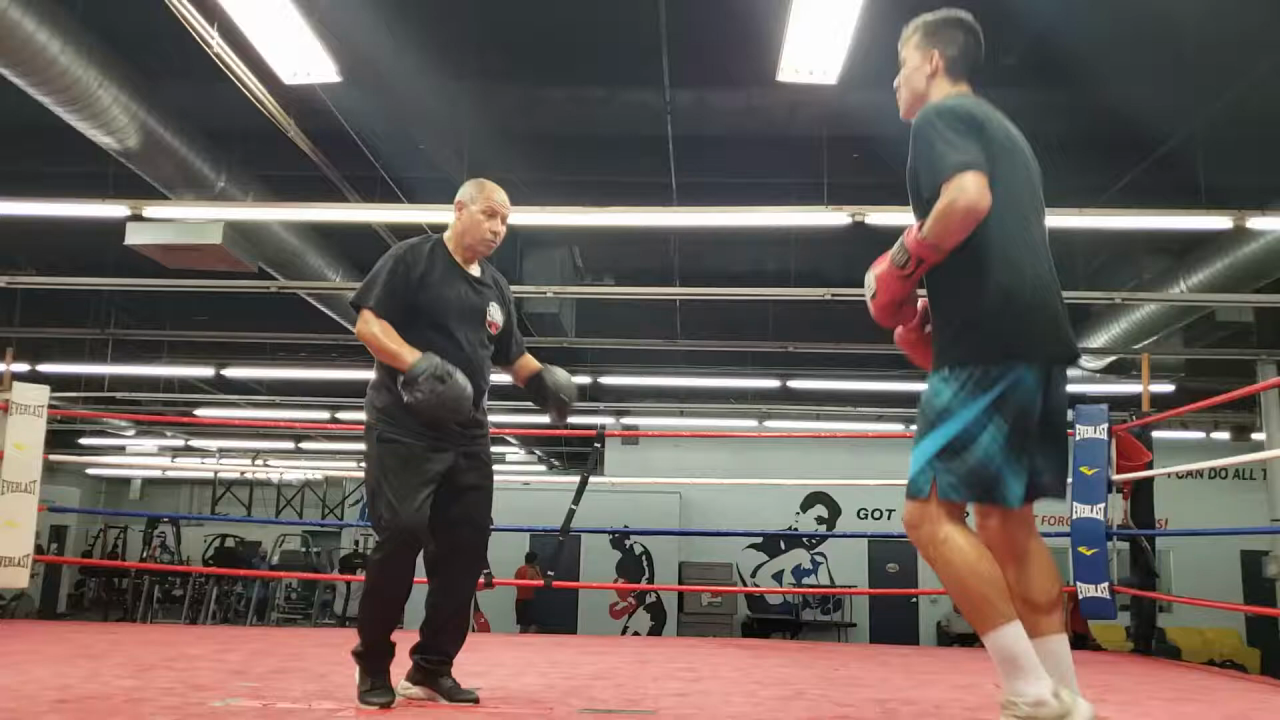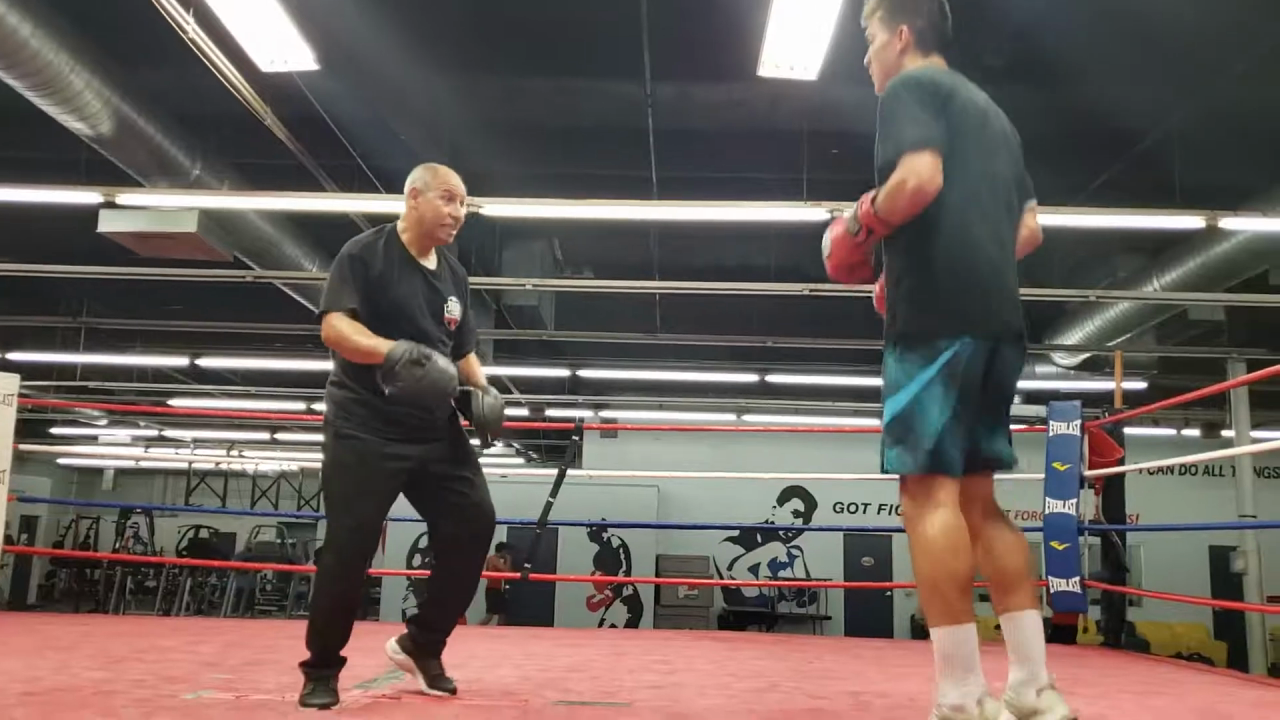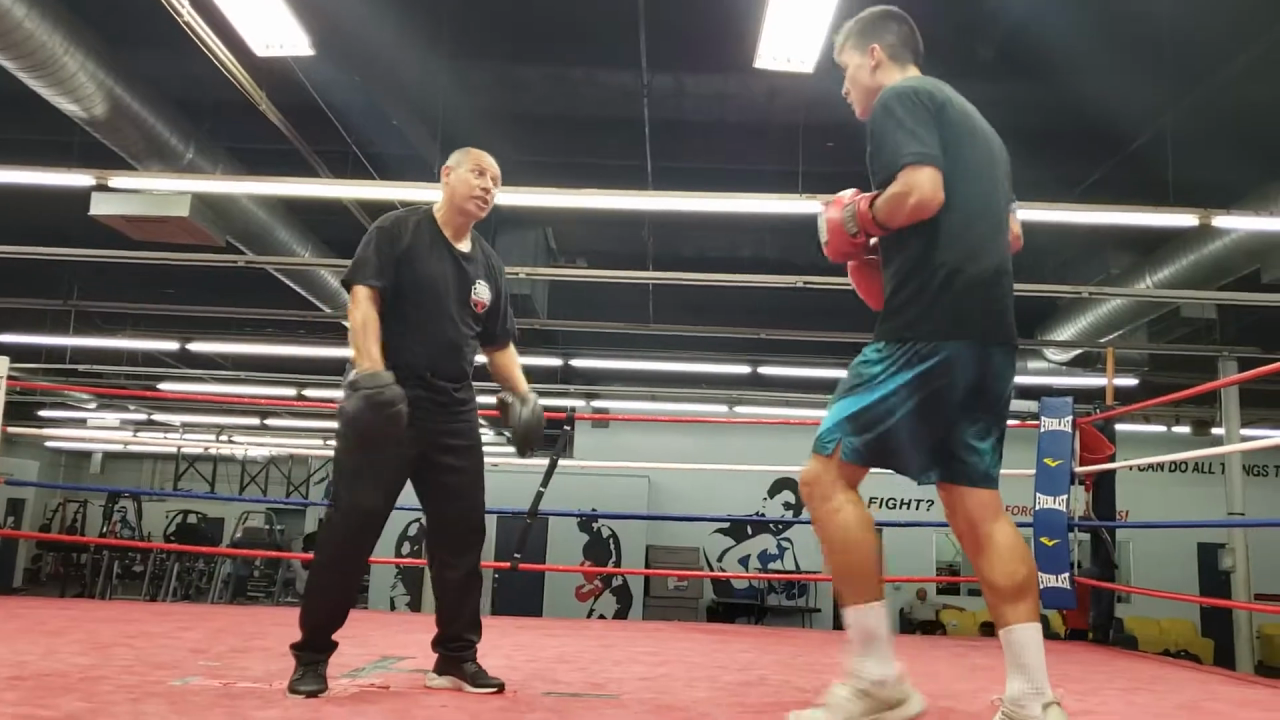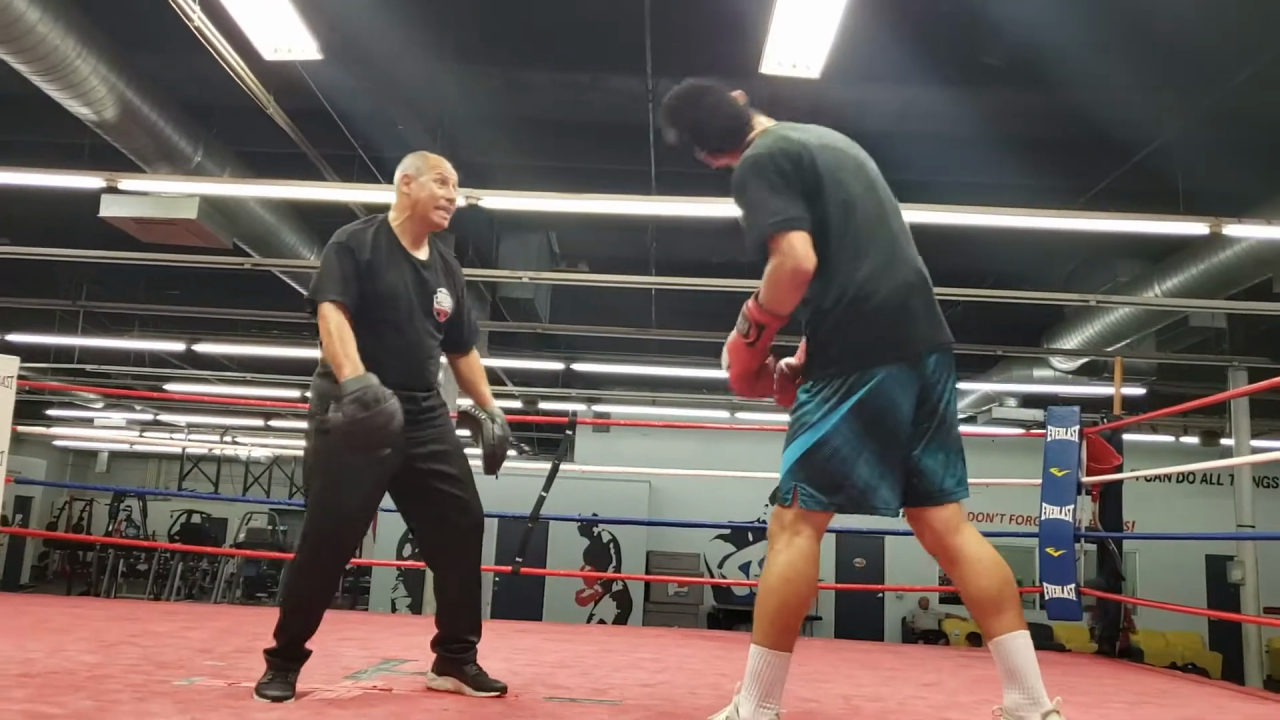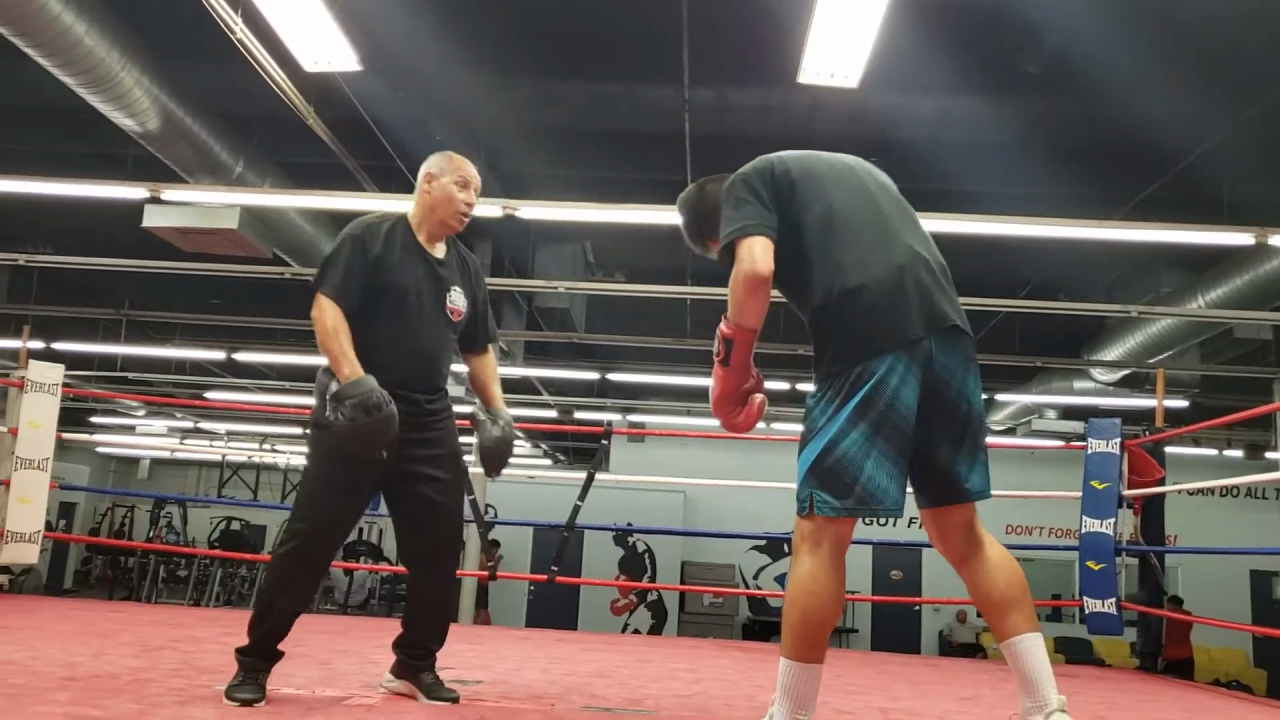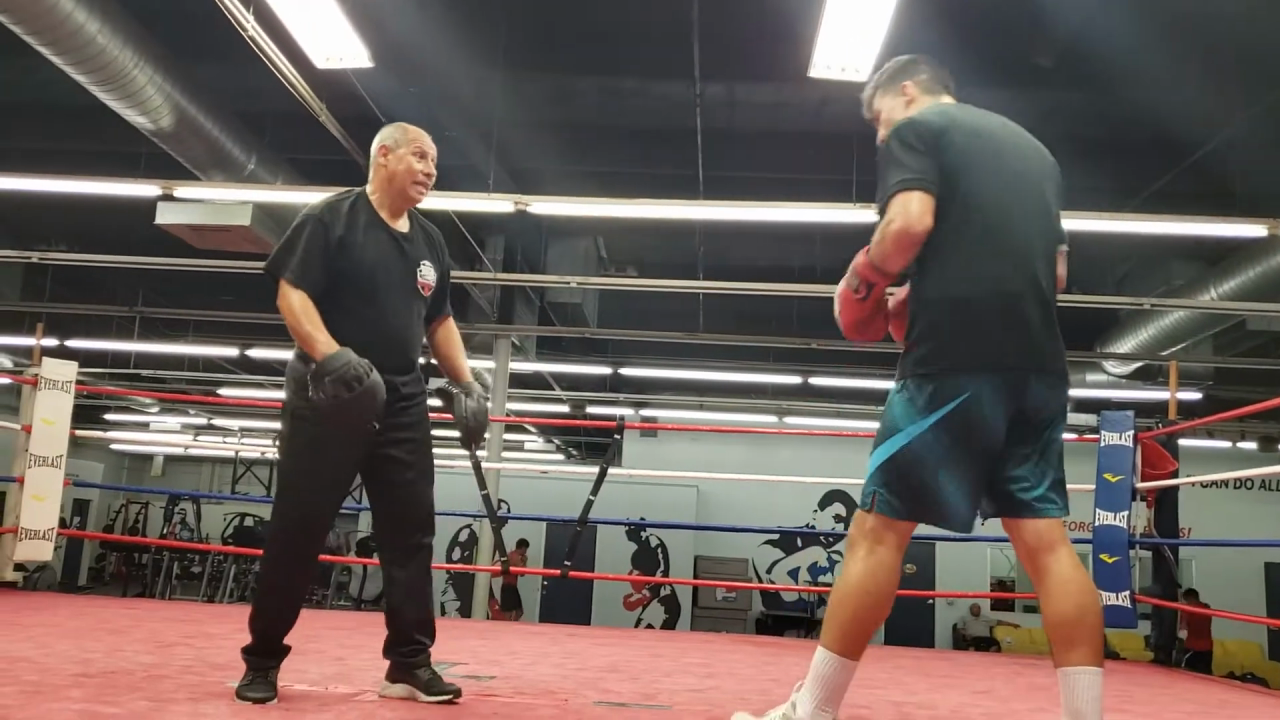
dt=0.5s
person 1, frame 1
left shoulder: (943, 117)
right shoulder: (1004, 134)
left elbow: (968, 200)
left wrist: (908, 261)
left hip: (984, 348)
right hip: (1038, 346)
left knee: (932, 512)
right knee: (1008, 529)
person 1, frame 2
left shoulder: (914, 88)
right shoulder: (989, 112)
left elbow: (921, 178)
right elbow: (1027, 231)
left wrist: (860, 226)
left hip: (938, 325)
right hip: (996, 325)
left knee: (928, 493)
right knee: (973, 500)
person 1, frame 3
left shoulder: (902, 100)
right shoulder: (972, 121)
left elbow: (921, 192)
right elbow: (1009, 235)
left wrist: (858, 223)
left hip: (927, 330)
right hip: (988, 330)
left knee: (828, 475)
right knee: (973, 505)
person 1, frame 4
left shoulder: (762, 162)
right shoulder: (830, 143)
left elbow: (797, 262)
left wrist: (753, 332)
right wrist: (811, 348)
left hip: (860, 357)
right hip: (923, 346)
left knee: (795, 522)
right knee: (946, 524)
person 1, frame 5
left shoulder: (749, 181)
right shoulder: (860, 169)
left elbow: (756, 268)
left wrist: (732, 360)
left hip: (867, 346)
right hip: (944, 333)
left knee: (821, 533)
right knee: (960, 530)
person 1, frame 6
left shoulder: (917, 133)
right shoulder: (1032, 150)
left elbow: (910, 222)
left wrist: (861, 280)
left hip: (950, 358)
right hip: (1036, 363)
left knee: (879, 531)
right knee: (1046, 541)
person 2, frame 1
left shoulder: (495, 286)
right shoulder: (409, 259)
left elbow: (513, 355)
right elbow: (367, 322)
left wrist: (546, 380)
right wrist: (417, 364)
left hip: (465, 435)
right hip: (403, 427)
left knee: (463, 551)
right knee: (401, 530)
left ankle: (430, 667)
right ankle: (371, 657)
person 2, frame 2
left shoulder: (454, 274)
right shoulder: (364, 254)
right elbow: (334, 327)
left wrist: (479, 389)
right wrist: (393, 353)
left hip: (434, 429)
right hip: (362, 426)
left knee: (473, 523)
right knee: (350, 544)
left ankle: (422, 643)
right ankle: (321, 669)
person 2, frame 3
left shoulder: (489, 263)
right shoulder: (398, 231)
left elbow: (497, 342)
right elbow: (364, 301)
left wrist: (521, 398)
right wrist: (371, 371)
left hip: (452, 416)
right hip: (386, 405)
left knee: (463, 532)
right knee: (353, 523)
left ankle: (456, 656)
right ankle: (312, 654)
person 2, frame 4
left shoulder: (446, 268)
right shoulder: (356, 243)
left elbow: (462, 348)
right elbow: (331, 313)
left wrist: (488, 410)
right wrist: (354, 379)
left hip: (425, 422)
right hip: (358, 415)
left knee: (461, 529)
right knee: (329, 536)
left ankle: (455, 659)
right ankle: (284, 660)
person 2, frame 5
left shoulder: (466, 267)
right shoulder: (370, 237)
left elbow: (478, 348)
right elbow: (325, 307)
left wrist: (495, 412)
right wrist: (353, 377)
left hip: (428, 421)
right hip: (356, 415)
left knee: (440, 542)
right knee: (313, 534)
left ankle: (414, 664)
right ankle: (256, 659)
person 2, frame 6
left shoulder: (429, 241)
right shoulder: (330, 218)
left elbow: (439, 321)
right elbow: (290, 294)
left wrist: (466, 384)
right wrist: (332, 356)
left hip: (402, 407)
right hip: (328, 402)
left knee: (412, 532)
right knee: (297, 530)
left ankle: (409, 665)
right ankle: (262, 661)
